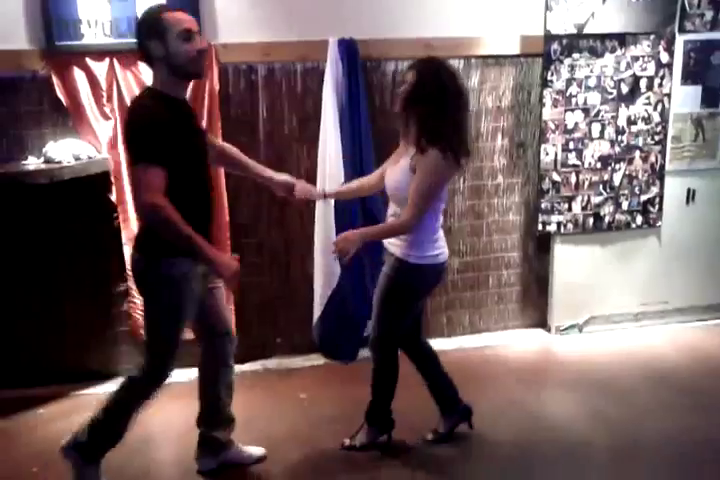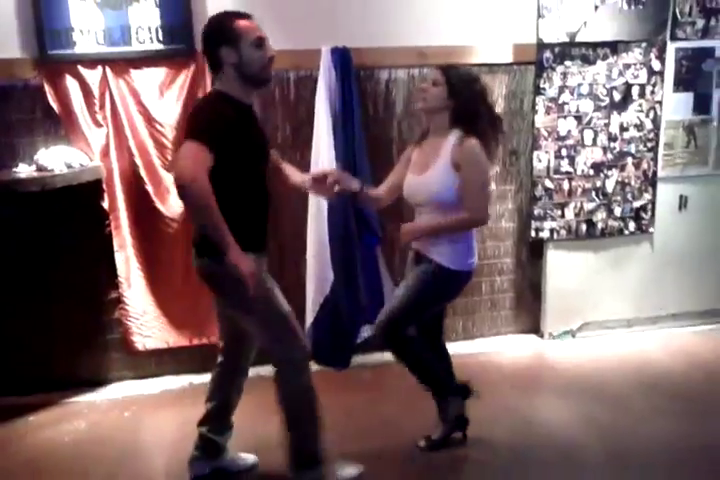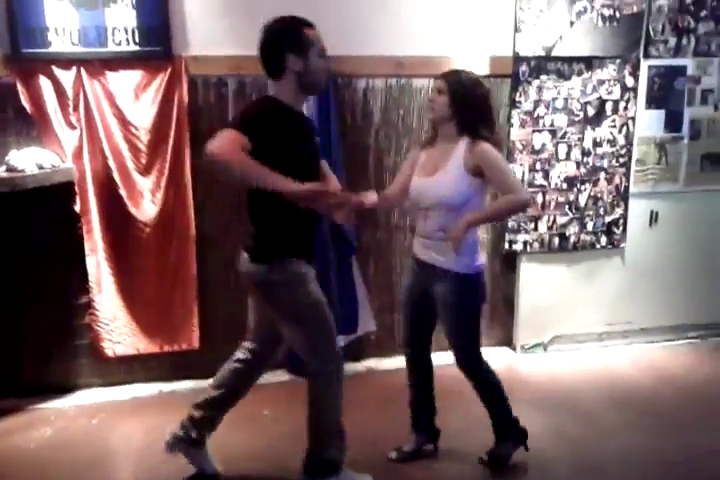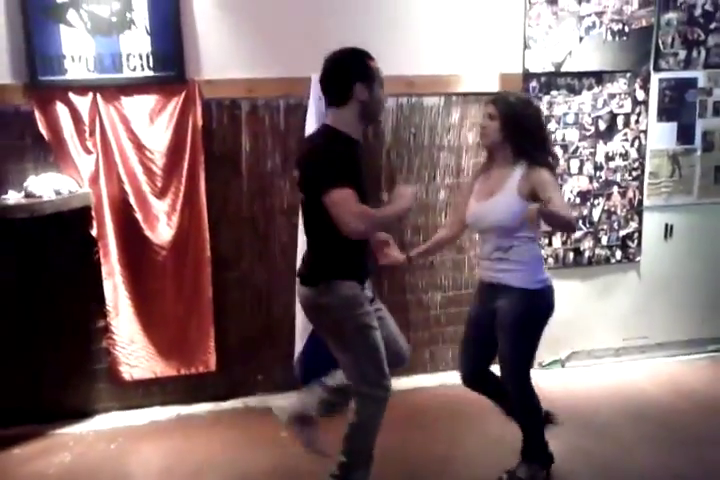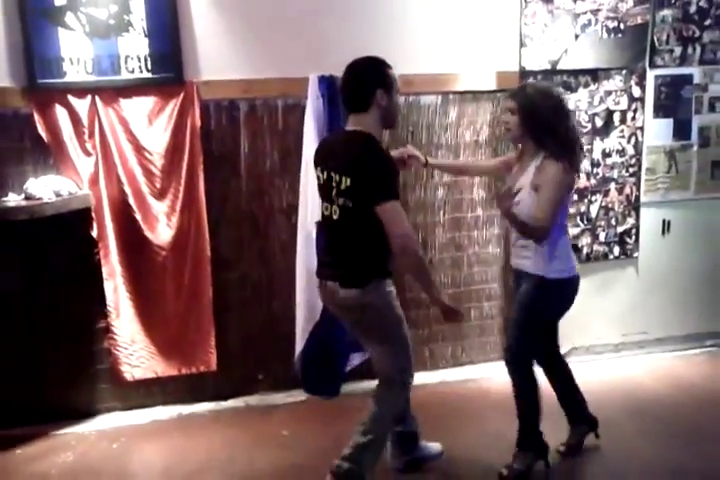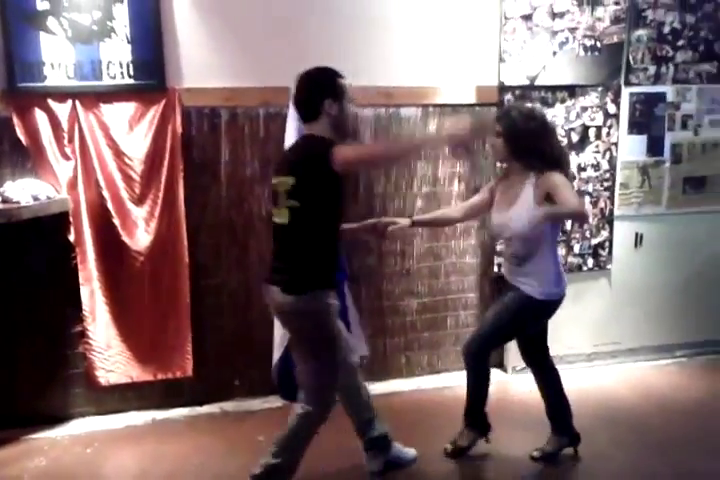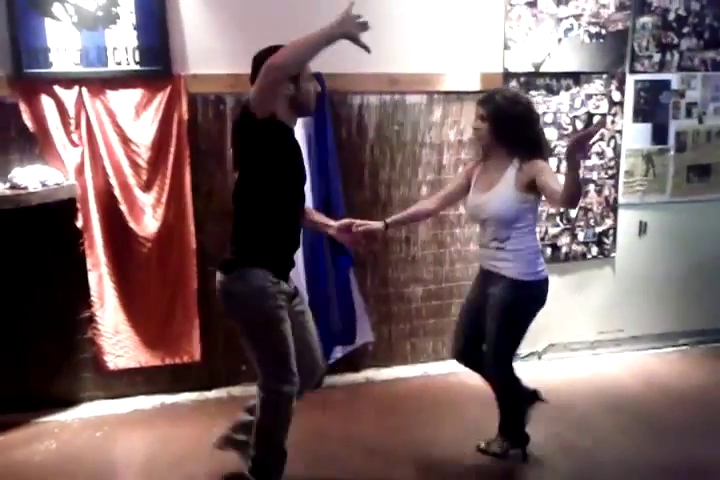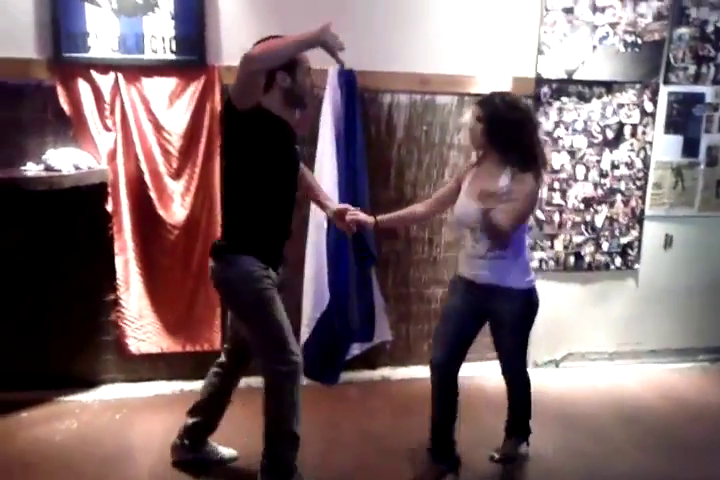
dt=0.3s
person 1, frame 1
left shoulder: (180, 108)
right shoulder: (148, 114)
left elbow: (215, 148)
right elbow: (153, 203)
left wrist: (270, 177)
right wrist: (213, 255)
left hip: (191, 257)
right hip: (167, 261)
left knee: (222, 343)
right knee: (158, 366)
person 1, frame 2
left shoulder: (241, 112)
right shoulder: (214, 113)
left elbow: (266, 159)
right elbow: (188, 177)
left wrist: (301, 180)
right wrist: (230, 250)
left hip: (238, 255)
right hip: (228, 260)
left knee: (236, 352)
right knee: (293, 353)
person 1, frame 3
left shoulder: (298, 120)
right shoulder: (262, 117)
left elbow: (318, 173)
right elbow: (218, 151)
left wrist: (338, 196)
right wrist: (291, 188)
left hip: (278, 261)
right hip: (281, 265)
left knee: (257, 353)
right knee: (327, 366)
left ankle: (190, 434)
person 1, frame 4
left shoulder: (341, 144)
right shoulder: (326, 150)
right elbow: (353, 222)
left wrist: (374, 237)
right wrist: (401, 204)
left hip: (347, 283)
right hip: (332, 288)
left knee: (393, 351)
right knee: (374, 387)
left ankle: (309, 405)
person 1, frame 5
left shoulder: (329, 146)
right shoulder: (372, 156)
right elbow: (402, 240)
right wrist: (435, 294)
left hip: (331, 280)
right hip: (362, 286)
left knee: (391, 366)
right knee: (397, 375)
left ankle: (405, 444)
person 1, frame 6
left shoulder: (292, 158)
right shoulder: (318, 153)
right elbow: (372, 154)
left wrist: (346, 227)
right wrist: (444, 137)
left hip: (285, 287)
right hip: (306, 294)
left knee: (342, 370)
right knee: (318, 397)
person 1, frame 7
left shoulder: (283, 139)
right shoulder: (253, 126)
right elbow: (276, 65)
left wrist: (326, 225)
left hip: (274, 276)
right hip: (250, 279)
left knee: (309, 366)
right knee: (281, 383)
left ankle: (246, 432)
person 1, frame 8
left shoulder: (283, 130)
right shoulder: (245, 119)
left elbow: (297, 171)
right elbow: (252, 61)
left wrist: (328, 205)
right wrist: (314, 37)
left hip: (258, 263)
right hip: (241, 263)
left knee: (236, 356)
right knee: (285, 364)
left ankle: (191, 440)
person 2, frame 1
left shoulder: (434, 153)
right shoulder: (412, 141)
left elbow: (409, 220)
right elbow: (376, 181)
left wrist: (358, 236)
right wrist: (324, 192)
left hip: (415, 261)
right hip: (406, 257)
left knee: (382, 341)
right knee: (407, 338)
left ankle: (377, 423)
right ankle: (454, 409)
person 2, frame 2
left shoulder: (468, 147)
right shoulder: (416, 149)
left elbow: (477, 215)
right elbow: (384, 195)
left wrist: (422, 228)
right wrist: (355, 188)
left hip: (449, 264)
right hip: (424, 258)
left knee: (387, 329)
right knee: (427, 340)
left ankle: (451, 393)
right ankle: (452, 419)
person 2, frame 3
left shoulder: (477, 151)
right shoulder: (421, 154)
left elbow: (521, 198)
right elbow: (392, 198)
left wrist: (470, 220)
right wrist: (372, 199)
left hip: (460, 274)
right hip: (422, 267)
left knee: (468, 359)
right knee: (415, 352)
left ankle: (510, 433)
right ankle: (423, 434)
person 2, frame 4
left shoulder: (533, 175)
right shoulder: (478, 179)
left elbow: (568, 223)
right elbow: (452, 229)
left wrist: (542, 212)
right wrist: (409, 256)
left hip: (525, 293)
right hip: (488, 289)
left knee: (514, 377)
right knee: (473, 372)
right ankle: (534, 416)
person 2, frame 5
left shoulder: (554, 167)
right shoulder: (518, 162)
left elbow: (539, 231)
right elbow: (476, 167)
left wrist: (508, 211)
right wrist: (427, 161)
left hip: (550, 278)
right hip: (529, 274)
left knee: (517, 357)
right knee: (544, 353)
left ankle: (530, 446)
right ankle: (581, 420)
person 2, frame 6
left shoulder: (548, 180)
right shoulder: (501, 185)
left elbow: (579, 211)
right elbow: (460, 212)
left wrist: (550, 213)
right wrist: (412, 221)
left hip: (537, 292)
right hip: (517, 285)
left knee: (475, 350)
right knee: (537, 358)
left ankle: (475, 425)
right ankle: (563, 431)
person 2, frame 7
left shoulder: (531, 168)
right shoulder: (476, 169)
left elbow: (568, 200)
right elbow: (435, 202)
left wrist: (572, 164)
right wrist: (384, 224)
left hip: (521, 281)
right hip: (489, 275)
left knee: (495, 360)
right knee: (466, 351)
left ankle: (512, 434)
right ankle: (522, 395)
person 2, frame 8
left shoulder: (524, 180)
right shoulder: (469, 173)
left elbow: (503, 236)
right elbow: (427, 208)
left wrist: (488, 213)
right wrist: (375, 221)
left hip: (512, 291)
right hip: (467, 284)
left knee: (513, 369)
right knee: (442, 365)
left ankle: (517, 432)
